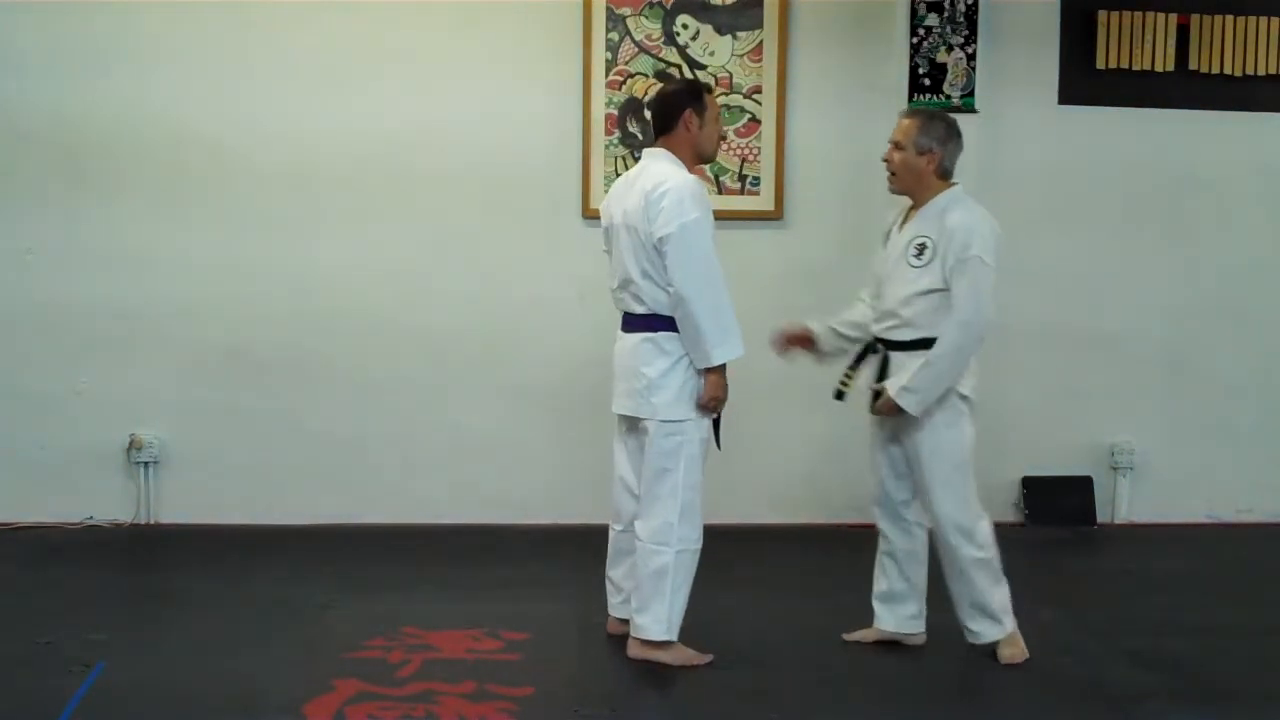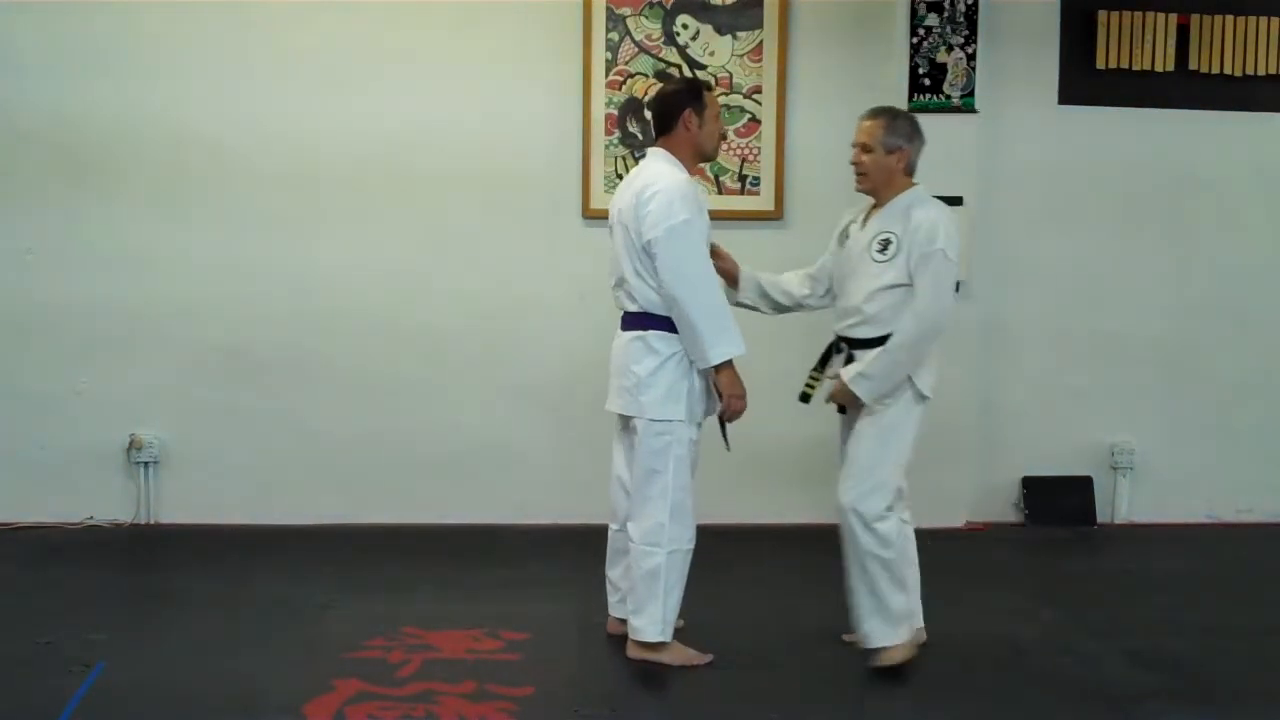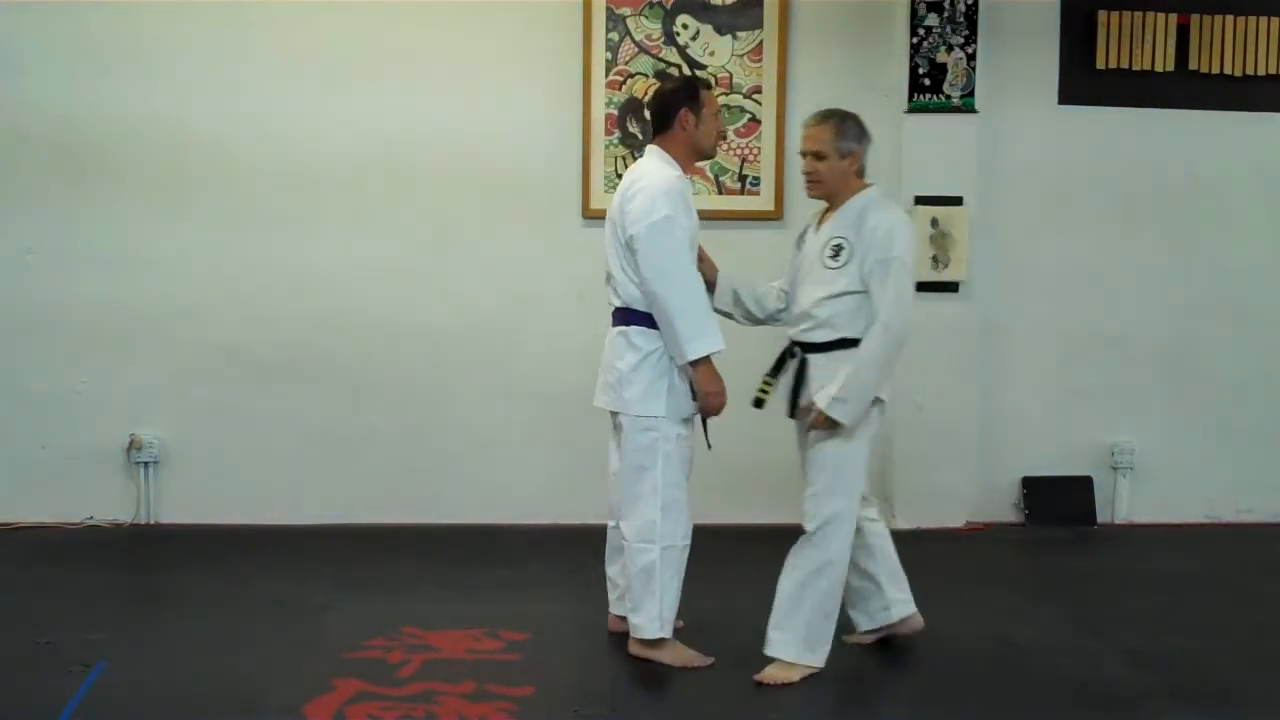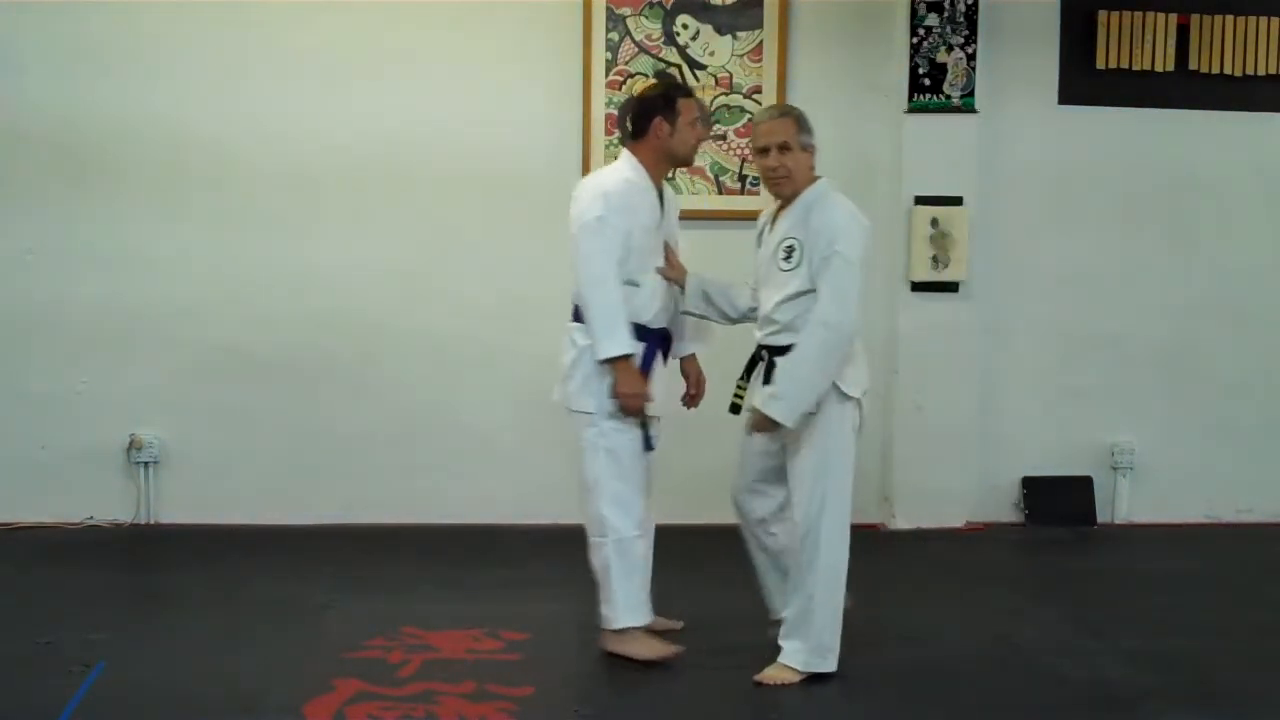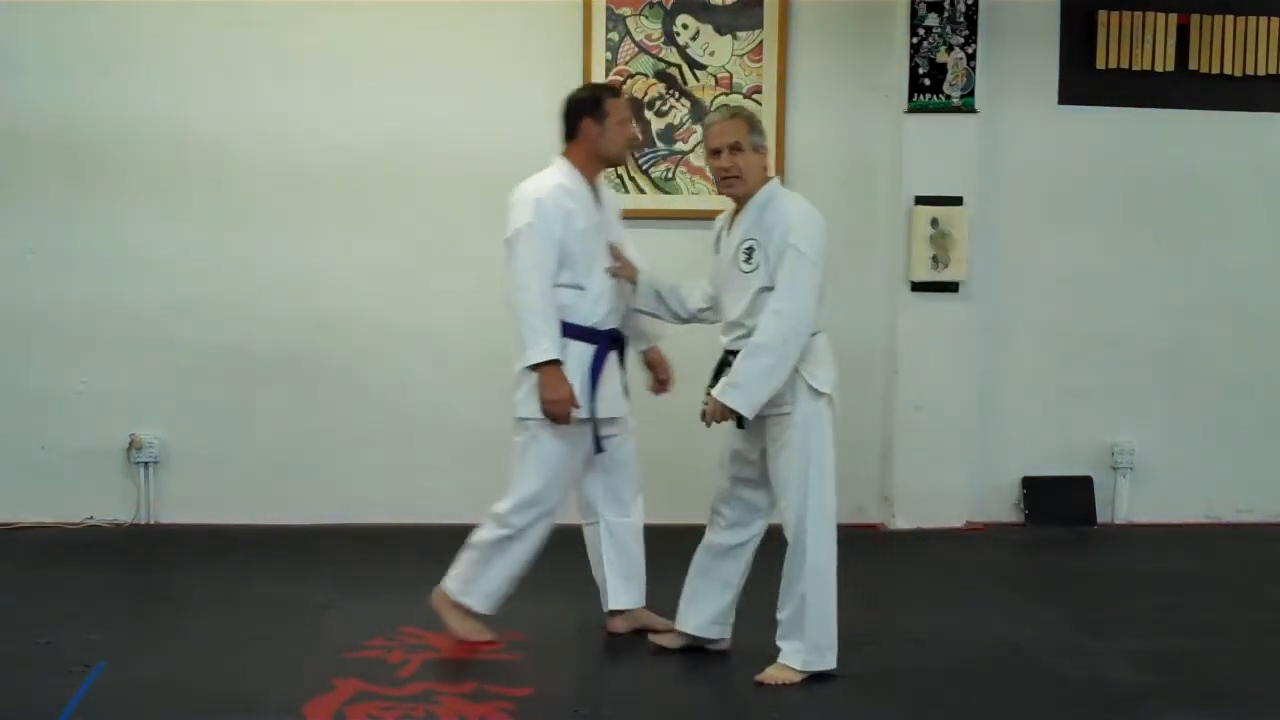
dt=0.3s
person 1, frame 1
left shoulder: (626, 185)
right shoulder: (680, 188)
right elbow: (695, 287)
right wrist: (715, 366)
left hip: (637, 348)
right hip: (671, 358)
left knee: (637, 495)
right knee: (671, 505)
left ankle: (626, 610)
right ankle: (652, 634)
person 1, frame 2
left shoulder: (638, 182)
right shoulder: (674, 190)
right elbow: (691, 288)
right wrist: (724, 366)
left hip: (640, 349)
right hip: (667, 358)
left knee: (635, 496)
right knee: (663, 505)
left ankle: (626, 609)
right ankle: (648, 634)
person 1, frame 3
left shoulder: (656, 180)
right shoulder: (660, 186)
right elbow: (670, 284)
left wrist: (696, 357)
right wrist: (701, 362)
left hip: (650, 355)
right hip: (654, 358)
left knee: (636, 496)
right knee: (659, 502)
left ankle: (628, 607)
right ankle: (651, 632)
person 1, frame 4
left shoulder: (659, 196)
right shoulder: (607, 190)
right elbow: (600, 286)
left wrist: (685, 355)
right wrist: (622, 365)
left hip: (636, 356)
right hip: (609, 361)
left knee: (627, 492)
right knee: (618, 498)
left ankle: (627, 610)
right ankle: (624, 625)
person 1, frame 5
left shoulder: (602, 198)
right shoulder: (543, 197)
right elbow: (534, 292)
left wrist: (648, 346)
right wrist: (548, 371)
left hip: (598, 368)
right hip: (558, 368)
left knee: (616, 493)
right knee: (534, 498)
left ankle: (626, 606)
right ankle: (462, 595)
person 2, frame 1
left shoulder: (966, 223)
right shoulder: (902, 221)
left elbow: (968, 324)
left wrist: (908, 390)
right wrist: (822, 335)
left hip: (934, 386)
right hip: (896, 379)
left knee: (952, 511)
right knee: (895, 504)
left ankle: (998, 625)
right ankle: (900, 619)
person 2, frame 2
left shoulder: (931, 221)
right shoulder: (856, 221)
left elbow: (927, 318)
right elbow: (813, 286)
left wrist: (864, 379)
right wrist: (741, 279)
left hip: (893, 379)
right hip: (855, 374)
left knee: (862, 502)
right knee: (876, 502)
left ankle: (893, 626)
right ankle: (896, 619)
person 2, frame 3
left shoulder: (885, 224)
right shoulder: (816, 224)
left elbow: (891, 326)
right elbow: (782, 304)
left wrist: (841, 399)
right wrist: (717, 282)
left hip: (850, 384)
right hip: (812, 381)
left knee: (825, 517)
right knee: (849, 507)
left ankle: (797, 648)
right ankle: (892, 610)
person 2, frame 4
left shoulder: (836, 218)
right shoulder: (773, 219)
left elbow: (834, 322)
left wrist: (782, 399)
right wrist: (687, 282)
left hip: (820, 384)
right hip: (779, 379)
left knee: (814, 520)
right knee: (754, 496)
left ankle: (808, 651)
right ankle: (799, 603)
person 2, frame 5
left shoulder: (792, 217)
right shoulder: (728, 224)
left elbow: (791, 317)
right elbow: (714, 303)
left wrist: (740, 391)
right wrist: (640, 282)
left hip: (792, 385)
right hip: (752, 386)
left knee: (805, 518)
right knee: (735, 511)
left ankle: (807, 651)
right ankle: (704, 623)
